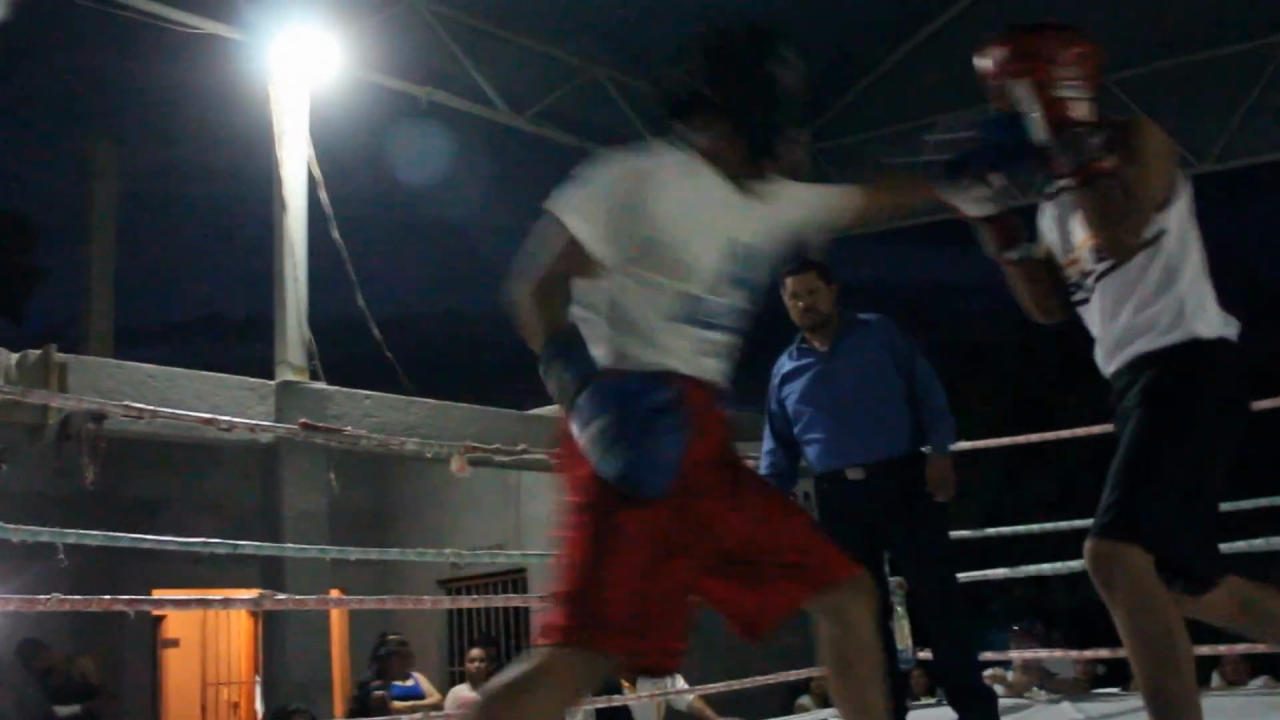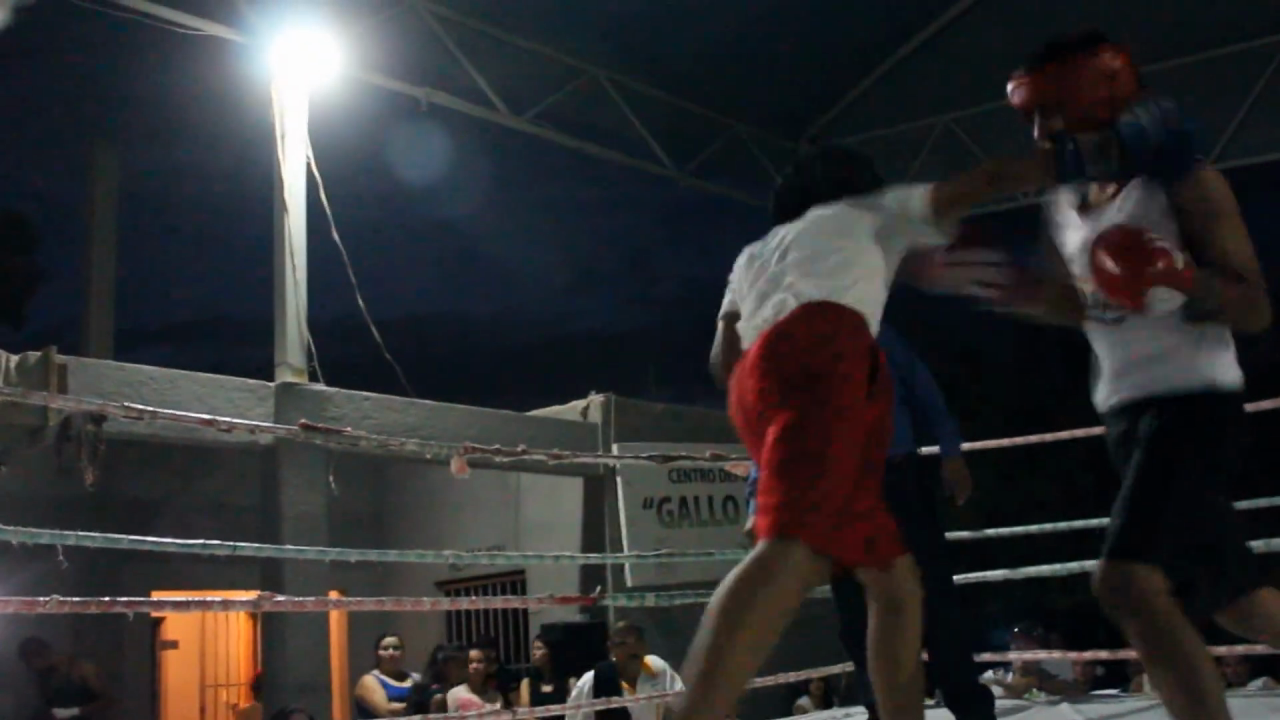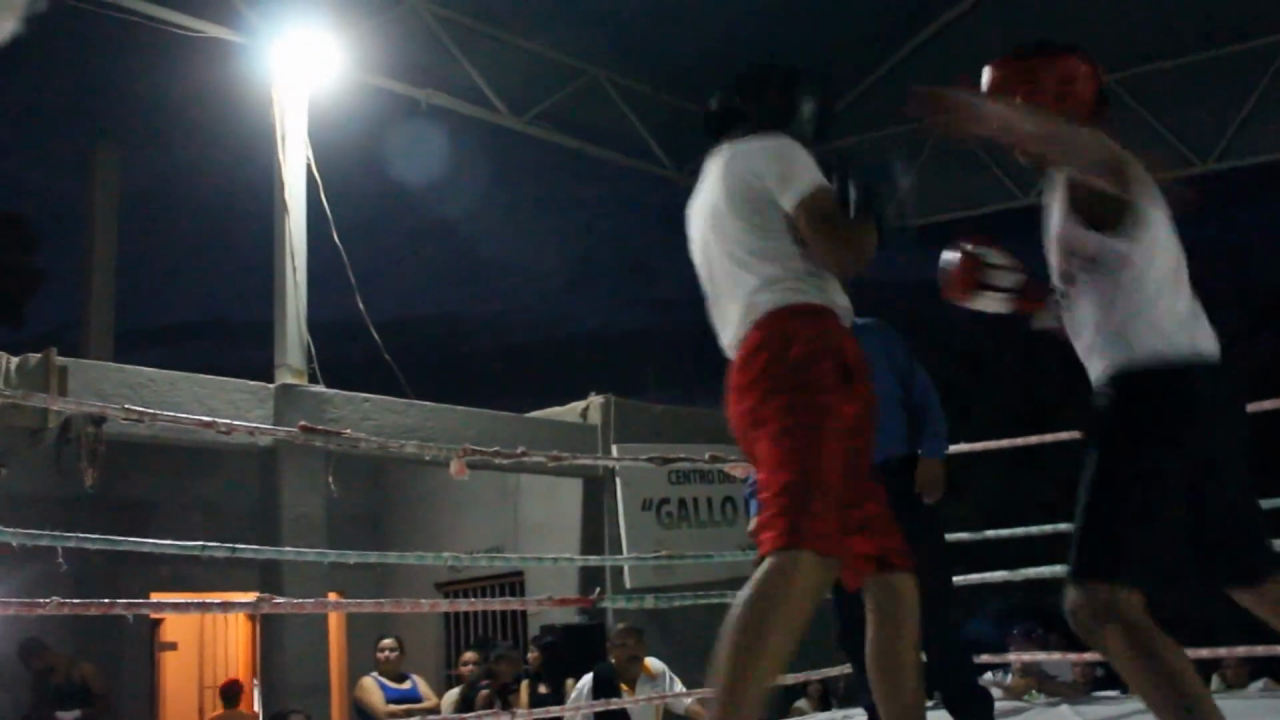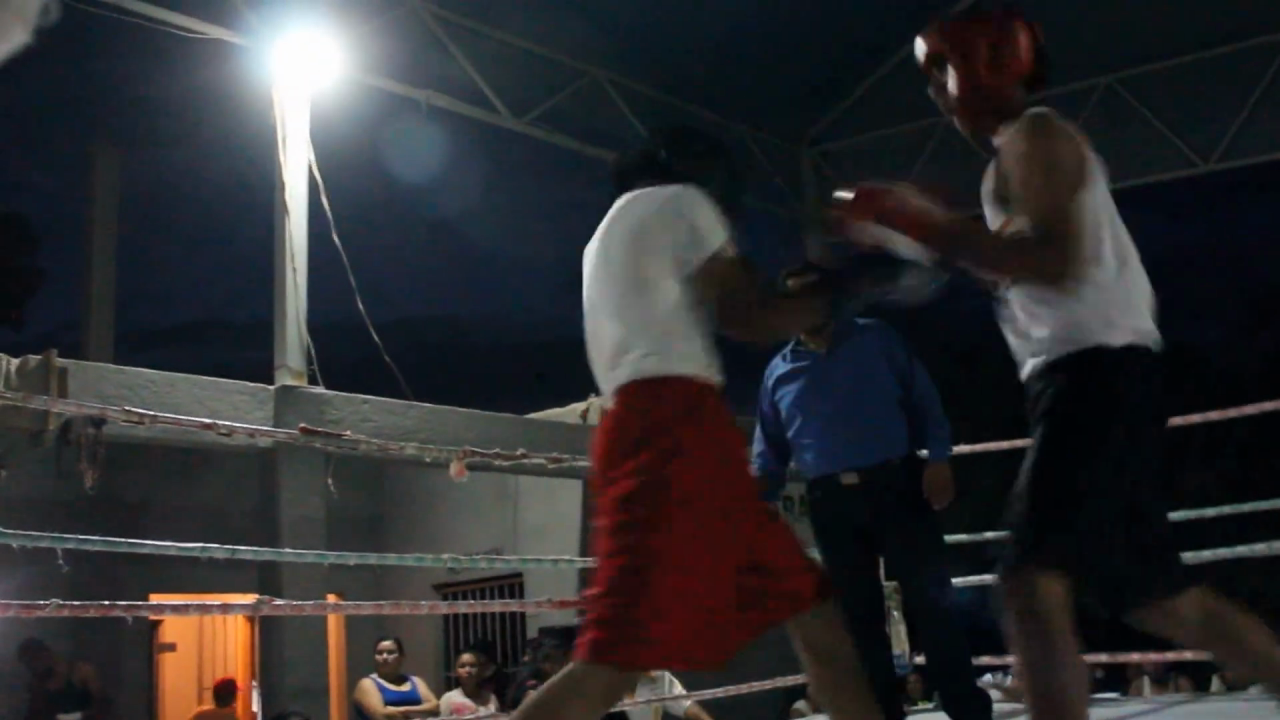
dt=0.3s
person 1, frame 1
left shoulder: (1134, 138)
right shoulder: (1057, 200)
left elbow: (1119, 238)
right elbow: (1048, 305)
left wrist: (1069, 140)
right wrist: (988, 215)
left hip: (1186, 371)
right hip: (1146, 382)
left knee: (1116, 559)
right knee: (1191, 584)
person 1, frame 2
left shoulder: (1190, 180)
right shoulder: (1069, 202)
right elbow: (1071, 308)
left wrist: (1166, 279)
left hip: (1196, 410)
right hip: (1137, 420)
left knee: (1126, 582)
person 1, frame 3
left shoulder: (1089, 174)
right shoulder: (1077, 190)
left elbow: (1095, 154)
right elbow: (1088, 312)
left wrist: (989, 118)
left hip: (1153, 402)
right hip: (1194, 396)
left knee: (1099, 606)
person 1, frame 4
left shoulder: (1040, 139)
right shoulder: (1021, 151)
left elbow: (1058, 263)
left wrist: (925, 231)
left hip: (1098, 381)
right hip: (1079, 391)
left knee: (1030, 586)
right knee: (1159, 604)
person 2, frame 1
left shoulder: (769, 204)
right shoulder: (640, 178)
left elbow: (868, 202)
right elbow: (533, 288)
right wrist: (581, 381)
left hip: (695, 439)
right hip: (632, 433)
left knee: (848, 592)
right knee: (586, 652)
person 2, frame 2
left shoulder: (755, 254)
right shoulder: (874, 210)
left elbow: (722, 361)
right elbow: (983, 182)
left hip: (761, 377)
right hip: (821, 350)
left knee: (897, 580)
right knee: (796, 551)
person 2, frame 3
left shoulder: (704, 205)
right shoulder: (772, 152)
right elbow: (843, 256)
right wrist: (868, 218)
left hip: (762, 369)
right hip: (801, 354)
left knee: (893, 582)
right knee: (804, 558)
person 2, frame 4
left shoulder: (609, 243)
right shoulder: (678, 205)
right elbow: (759, 321)
right wrist: (813, 304)
left hip: (685, 444)
right hip: (668, 430)
left knee: (814, 611)
right knee: (615, 661)
person 3, frame 1
left shoulder: (879, 334)
right shoulder: (786, 369)
left elbow: (928, 392)
right elbow: (778, 446)
left wrist: (939, 450)
left hip: (901, 481)
right hip: (837, 495)
left knee: (936, 592)
person 3, frame 2
left shoulder: (871, 338)
left elbow: (923, 392)
left wrist: (950, 451)
right wrist: (760, 506)
left hip: (896, 481)
left knee: (933, 593)
right knee: (855, 611)
person 3, frame 3
left shoulder: (872, 338)
left elbow: (921, 394)
left wrist: (933, 453)
right wrist: (759, 504)
left hip: (896, 482)
left knee: (930, 593)
right knee: (853, 611)
person 3, frame 4
left shoulder: (875, 339)
right shoulder: (778, 372)
left elbow: (922, 398)
right elbow: (768, 449)
left wrist: (937, 457)
left hip: (895, 485)
right hip: (830, 501)
left knee: (928, 597)
right knee: (856, 613)
